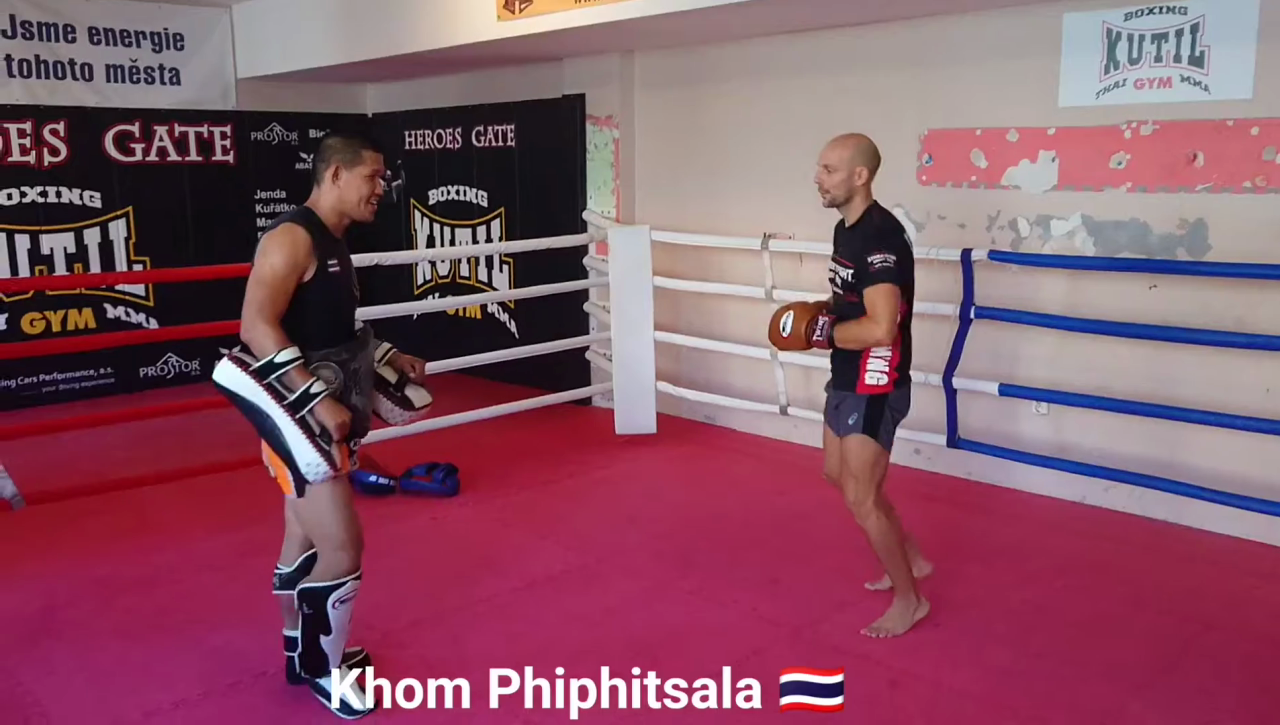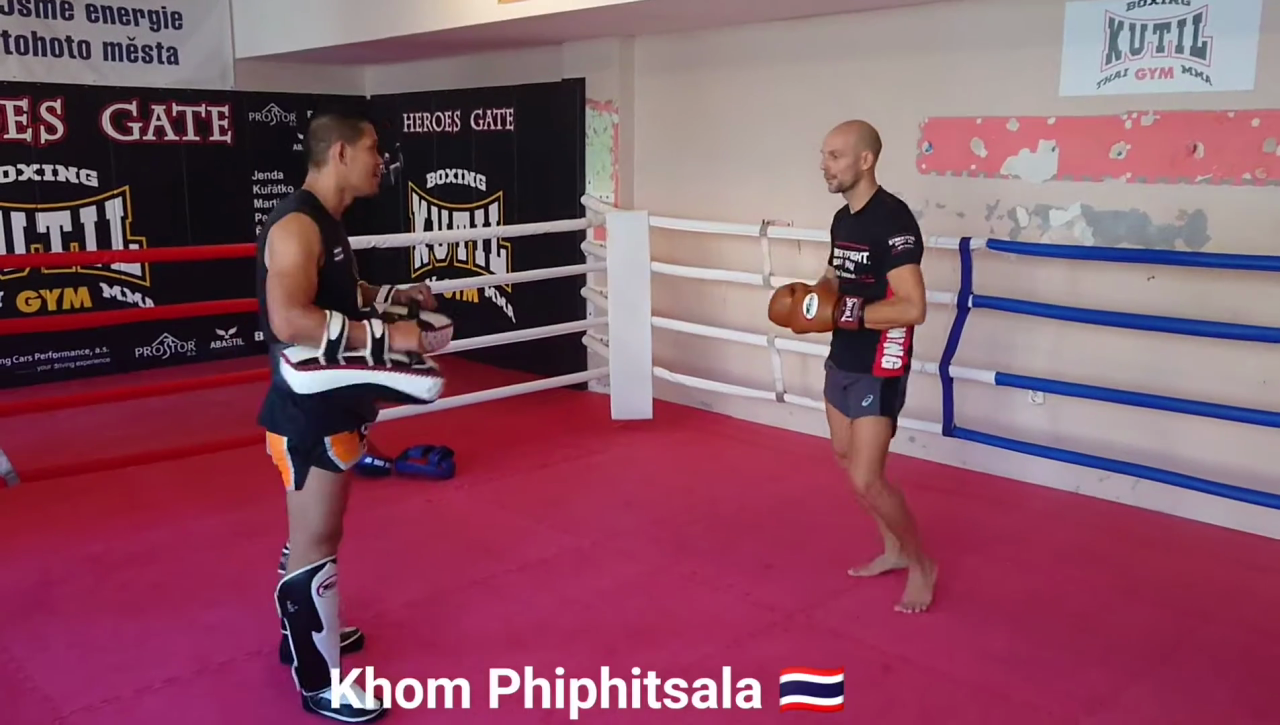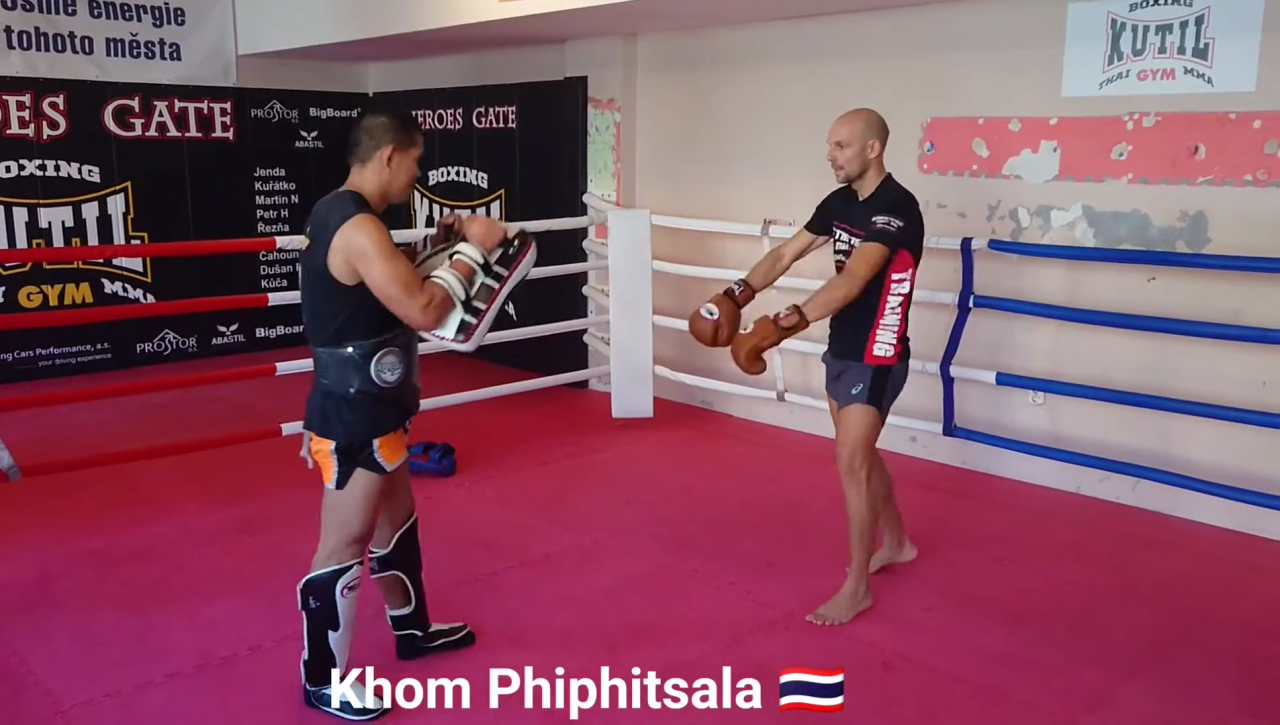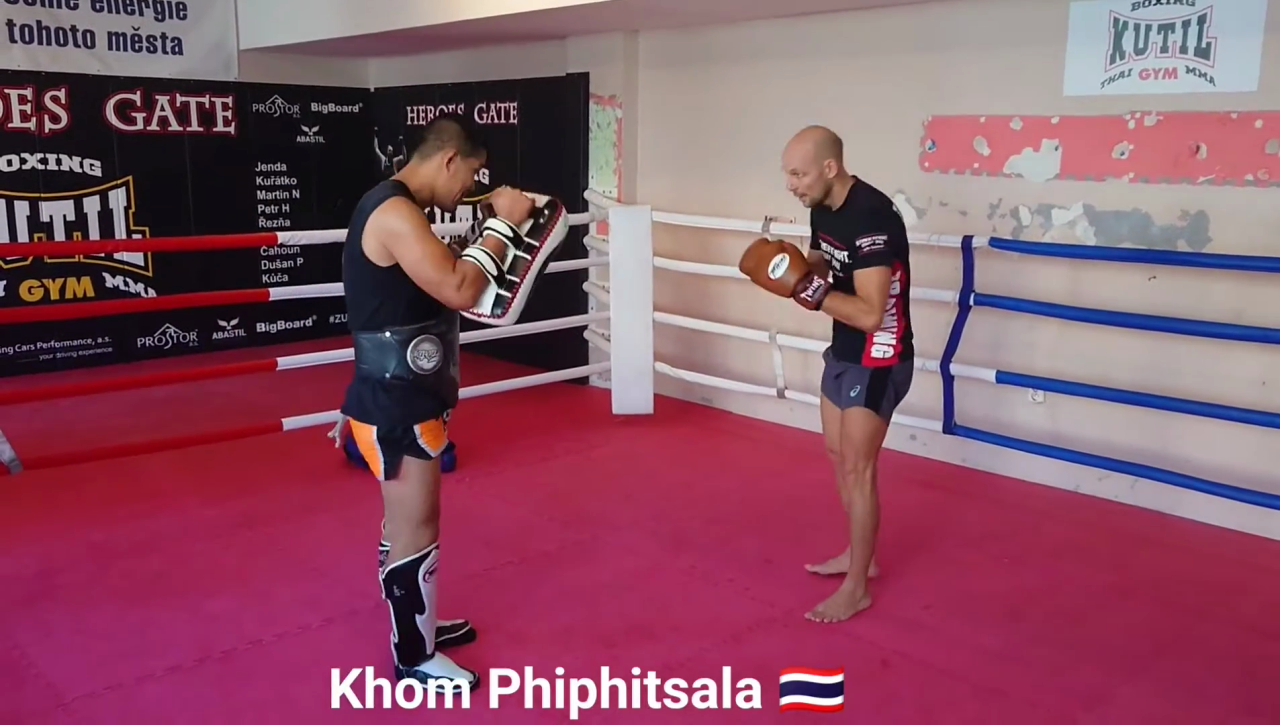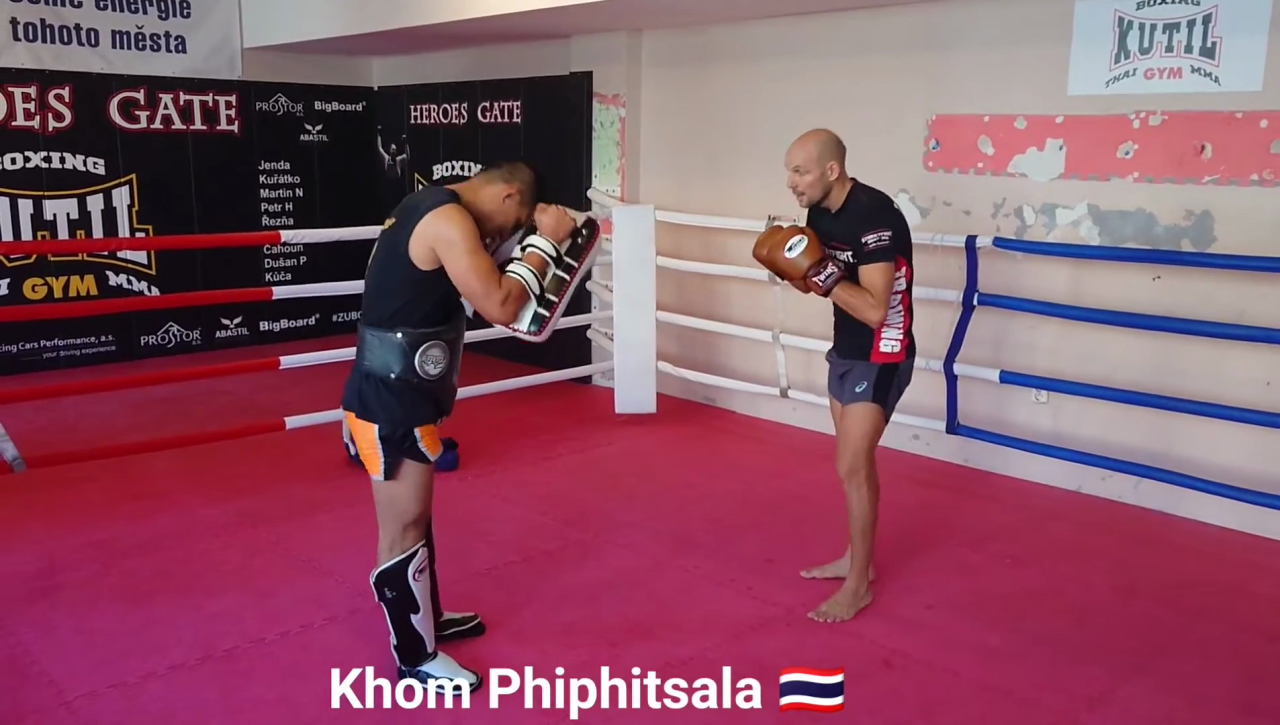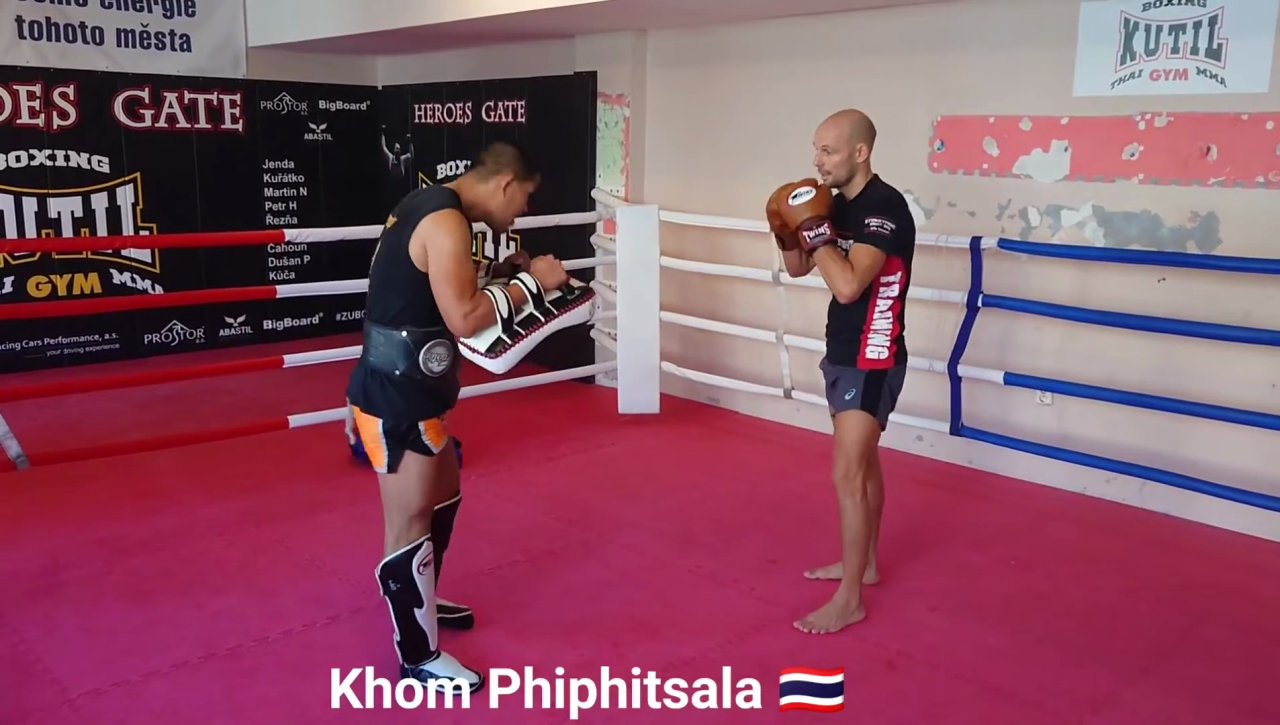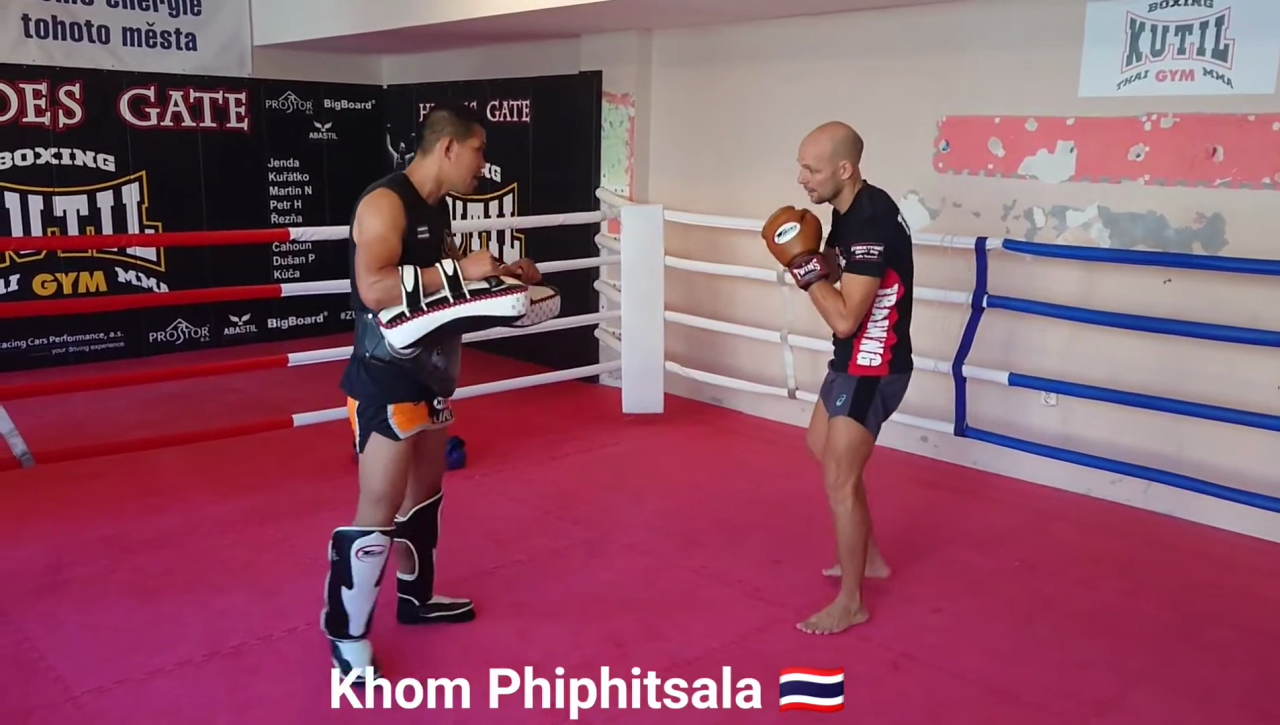
dt=0.4s
person 1, frame 1
left shoulder: (333, 242)
right shoulder: (291, 239)
right elbow: (257, 326)
left wrist: (389, 359)
right wrist: (320, 399)
left hip: (326, 418)
right hip: (306, 420)
left knee: (306, 541)
right knee: (342, 551)
left ankle: (306, 652)
right ankle: (322, 670)
person 1, frame 2
left shoulder: (326, 221)
right shoulder: (297, 226)
right elbow: (291, 321)
left wrist: (393, 297)
right wrist: (385, 334)
left hip: (331, 406)
right hip: (309, 413)
left knee: (315, 531)
right knee: (315, 544)
left ankle: (305, 634)
person 1, frame 3
left shoulder: (341, 213)
right shoulder: (359, 228)
left elbow: (389, 287)
right elbow: (423, 311)
left wrist: (442, 246)
right wrist: (469, 250)
left hip: (368, 404)
right hip: (355, 412)
left knee: (397, 517)
right knee: (344, 545)
left ankle: (412, 629)
person 1, frame 4
left shoulder: (398, 207)
right shoulder: (395, 212)
left elbow: (442, 280)
right elbow: (461, 291)
left wrist: (496, 230)
right wrist: (502, 223)
left hip: (403, 393)
right hip: (394, 401)
left knee: (406, 521)
right knee: (417, 531)
left ankle: (416, 629)
right ankle: (416, 659)
person 1, frame 5
left shoulder: (430, 207)
right shoulder: (450, 219)
right elbow: (501, 306)
left wrist: (520, 242)
right wrist: (543, 242)
left hip: (394, 390)
right hip: (395, 399)
left knee: (416, 513)
right knee: (402, 529)
left ankle: (425, 618)
right ankle: (416, 658)
person 1, frame 6
left shoulder: (433, 207)
right shoulder: (446, 222)
right elbow: (465, 318)
left wrist: (511, 279)
right wrist: (532, 281)
left hip: (406, 385)
right hip: (398, 393)
left knee: (443, 496)
right knee: (410, 521)
left ankle: (418, 603)
right ankle: (419, 656)
person 1, frame 7
left shoulder: (436, 207)
right shoulder: (385, 203)
right elbow: (375, 288)
left wrist: (498, 274)
right wrist: (459, 269)
left hip: (428, 375)
right hip: (385, 379)
left knee: (425, 492)
right knee: (379, 510)
left ankle: (416, 596)
right ankle: (347, 634)
person 2, frame 1
left shoulder: (882, 239)
right shoulder: (846, 228)
left elbow: (882, 327)
left wrist: (818, 331)
right wrist: (818, 313)
left hip: (874, 389)
right hip: (846, 381)
left knee: (860, 499)
right knee: (839, 476)
left ankle: (908, 598)
right ankle: (909, 559)
person 2, frame 2
left shoulder: (894, 221)
right shoulder: (843, 218)
left elbow: (912, 308)
left wrist: (843, 313)
right wrist: (808, 299)
left hip: (879, 371)
right hip: (842, 363)
left knee: (866, 481)
right knee: (851, 465)
left ankle: (921, 565)
right ankle: (895, 549)
person 2, frame 3
left shoulder: (897, 208)
right shoulder: (839, 202)
left elbow: (848, 283)
right elbow: (784, 255)
left wrist: (780, 326)
right wrist: (735, 296)
left hip: (875, 360)
right hip: (841, 352)
left knee: (851, 466)
right knee: (861, 454)
left ankle: (856, 588)
right ankle: (895, 542)
person 2, frame 4
left shoulder: (872, 217)
right shoulder: (823, 209)
left elbow: (870, 313)
left wrist: (805, 286)
right wrist: (792, 272)
left hip: (878, 360)
right hip: (843, 352)
left knee: (856, 467)
right knee: (837, 453)
left ankle: (856, 588)
right ankle: (858, 553)
person 2, frame 5
left shoulder: (874, 215)
right shoulder: (820, 213)
left elbow: (874, 309)
right elbow: (810, 280)
left wrist: (820, 272)
right wrist: (791, 267)
left hip: (880, 357)
right hip: (846, 351)
left knee: (851, 465)
right knee: (855, 459)
left ankle: (858, 584)
right ankle: (856, 558)
person 2, frame 6
left shoulder: (885, 208)
right shoulder: (836, 201)
left elbow: (847, 285)
right elbow: (797, 268)
left wrist: (815, 230)
right wrist: (788, 232)
left hip: (871, 362)
right hip: (843, 355)
left knee: (846, 476)
right knee: (862, 463)
left ankle: (849, 600)
right ankle: (864, 562)
person 2, frame 7
left shoulder: (873, 224)
right shoulder: (849, 209)
left elbow: (844, 319)
right elbow: (834, 273)
left wrist: (802, 265)
right wrist: (813, 259)
left hip: (873, 369)
right hip: (854, 362)
left knee: (838, 482)
right knee: (821, 447)
left ankle: (851, 602)
right ankle: (869, 556)
